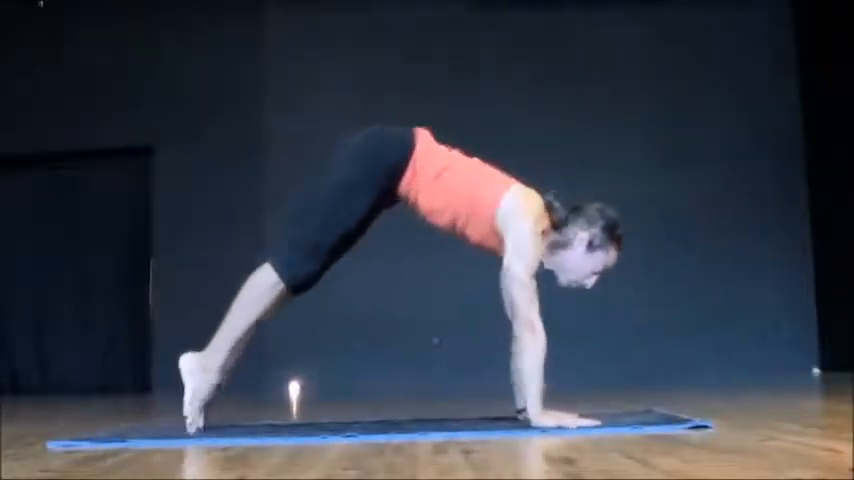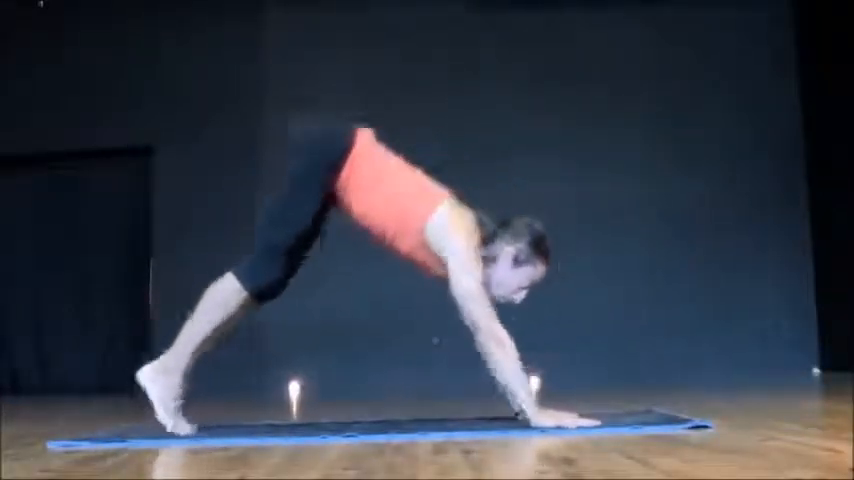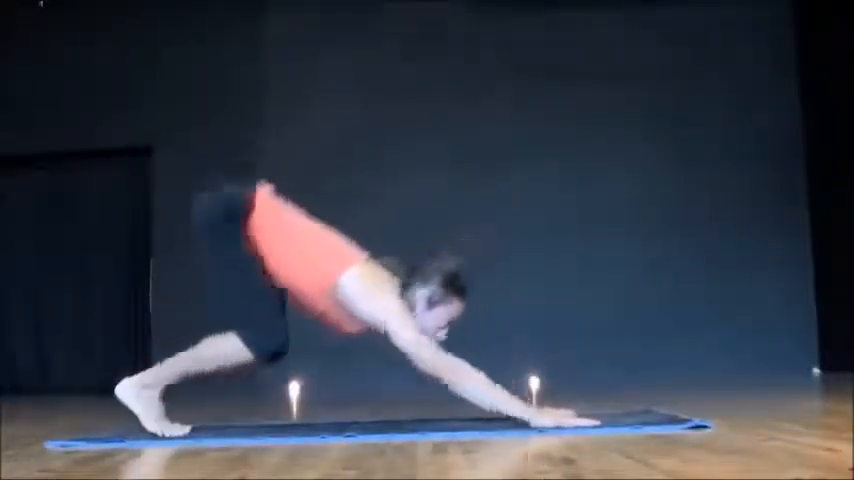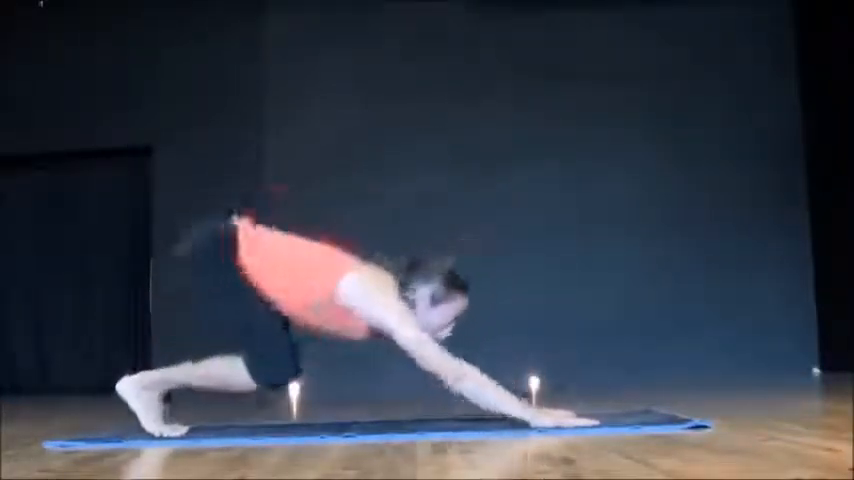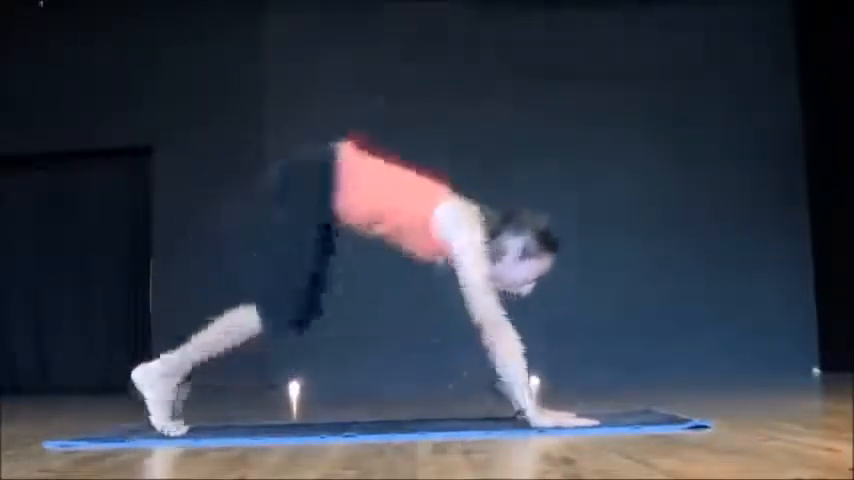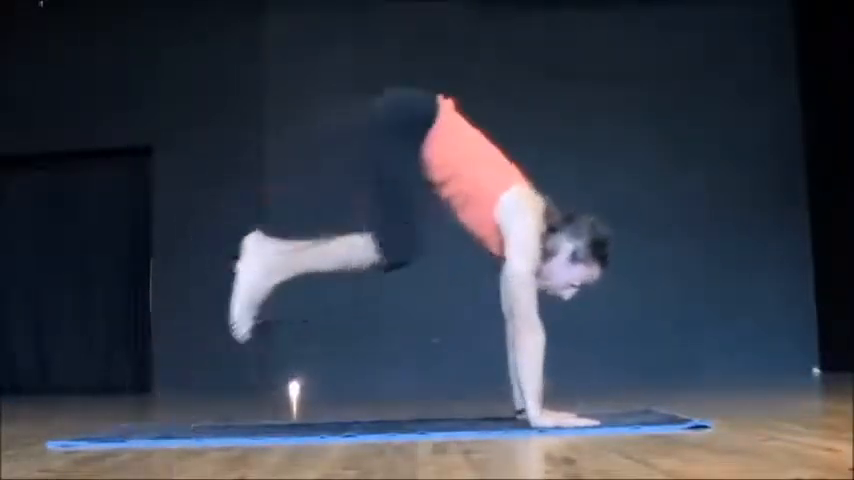
dt=0.2s
person 1, frame 1
left shoulder: (529, 231)
right shoulder: (526, 225)
left elbow: (522, 326)
right elbow: (528, 325)
left wrist: (524, 404)
right wrist: (536, 411)
left hip: (394, 166)
right hip: (388, 158)
left knee: (305, 268)
right knee: (301, 262)
left ankle: (212, 366)
right ankle: (211, 363)
person 1, frame 2
left shoulder: (472, 245)
right shoulder: (458, 242)
left elbow: (487, 334)
right elbow: (489, 334)
left wrist: (523, 405)
right wrist: (533, 411)
left hip: (343, 161)
right hip: (329, 153)
left knee: (271, 277)
right knee: (265, 271)
left ankle: (175, 369)
right ankle: (169, 368)
person 1, frame 3
left shoulder: (401, 298)
right shoulder: (376, 300)
left elbow: (445, 366)
right elbow: (443, 368)
left wrist: (517, 408)
right wrist: (532, 414)
left hip: (254, 217)
right hip: (232, 216)
left knee: (265, 341)
right knee: (268, 341)
left ankle: (148, 383)
right ankle: (145, 386)
person 1, frame 4
left shoulder: (387, 299)
right shoulder: (378, 301)
left elbow: (449, 370)
right elbow: (447, 370)
left wrist: (522, 408)
right wrist: (532, 414)
left hip: (239, 251)
right hip: (221, 253)
left knee: (275, 367)
right knee: (276, 371)
left ankle: (150, 383)
right ankle: (146, 385)
person 1, frame 5
left shoulder: (474, 233)
right shoulder: (464, 233)
left elbow: (491, 325)
right elbow: (491, 325)
left wrist: (522, 400)
right wrist: (531, 409)
left hip: (327, 182)
right hip: (323, 176)
left knee: (301, 310)
right knee: (286, 307)
left ankle: (171, 370)
right ankle: (165, 370)
person 1, frame 6
left shoulder: (526, 230)
right shoulder: (524, 225)
left elbow: (519, 320)
right elbow: (524, 322)
left wrist: (525, 405)
right wrist: (535, 411)
left hip: (418, 129)
right hip: (408, 120)
left knee: (390, 249)
right knee: (398, 247)
left ankle: (273, 255)
right ankle: (272, 260)
